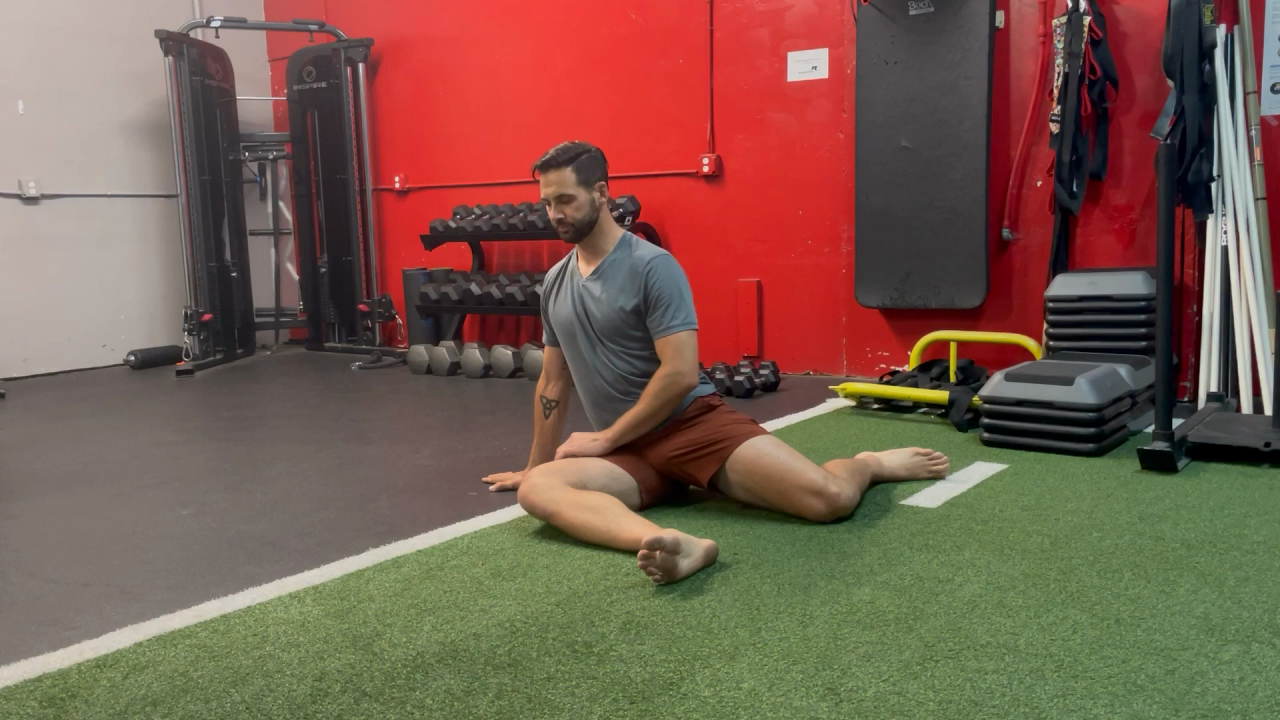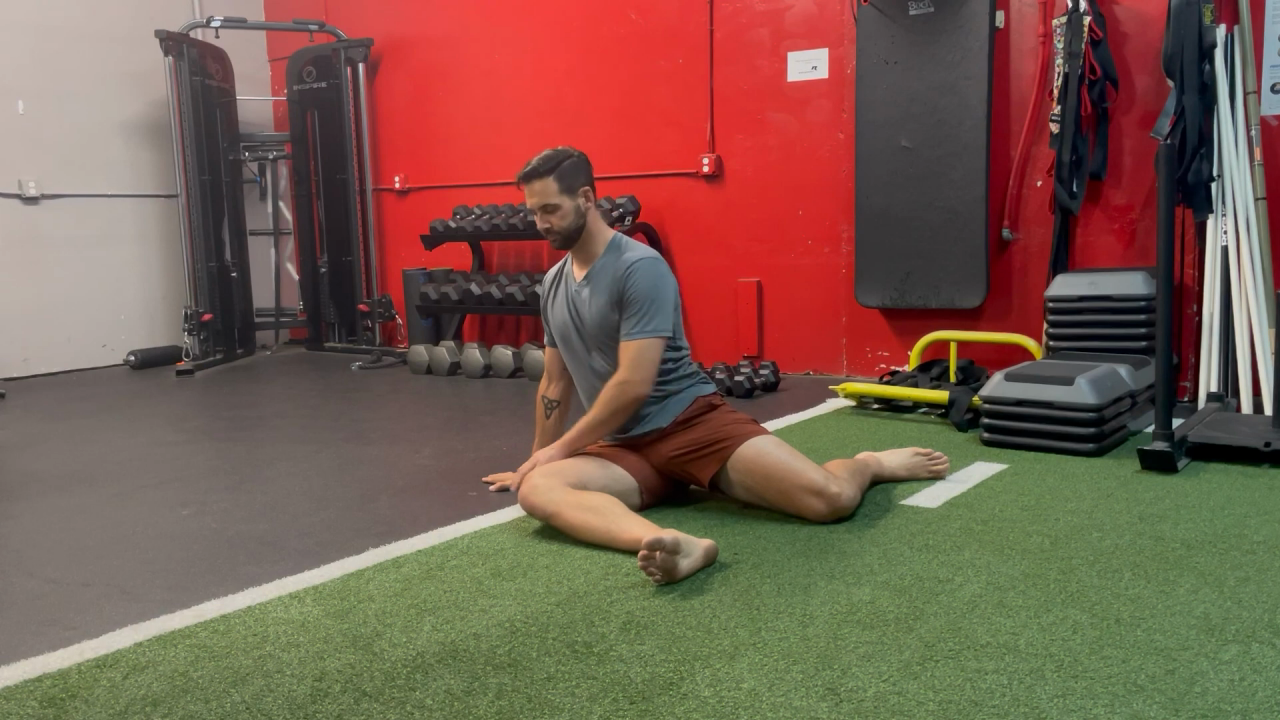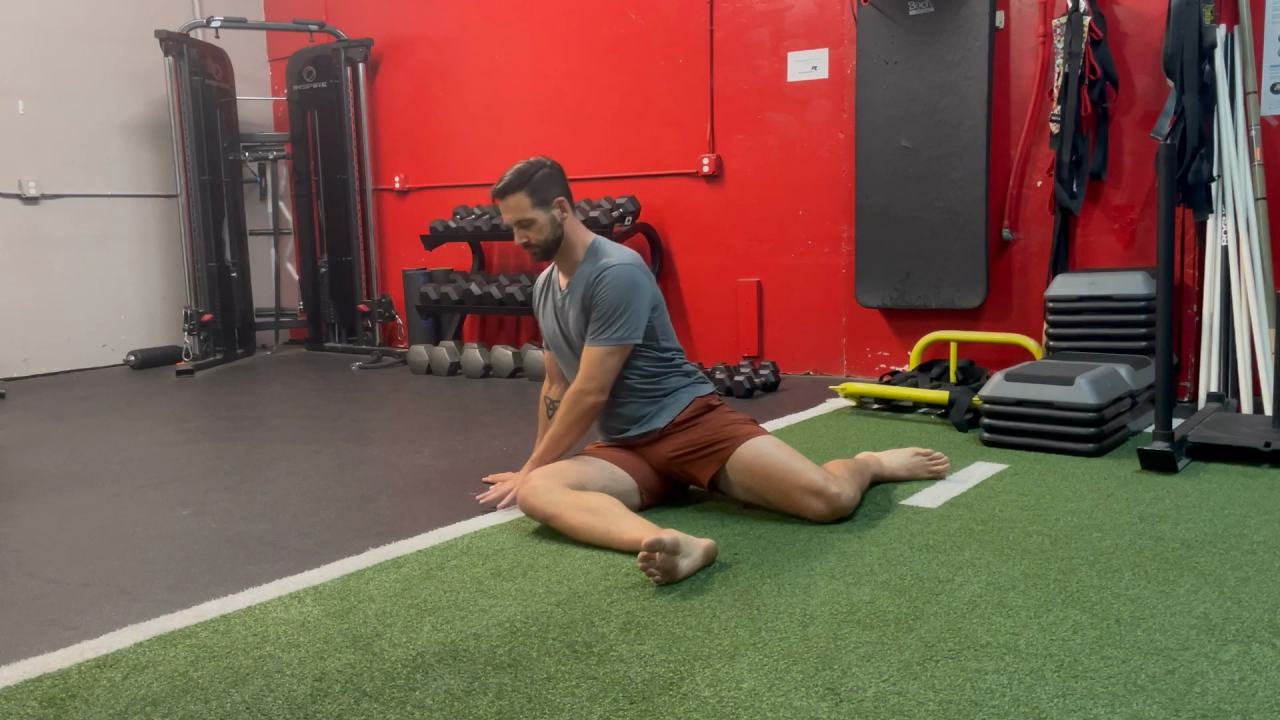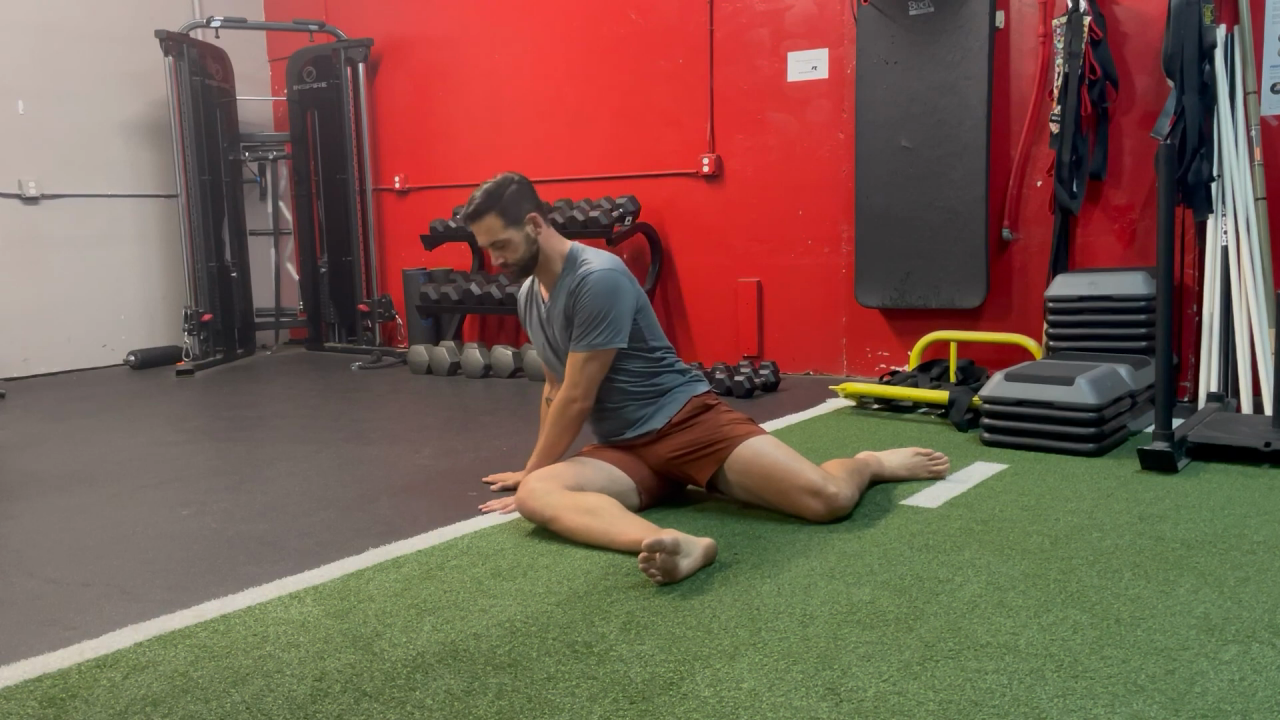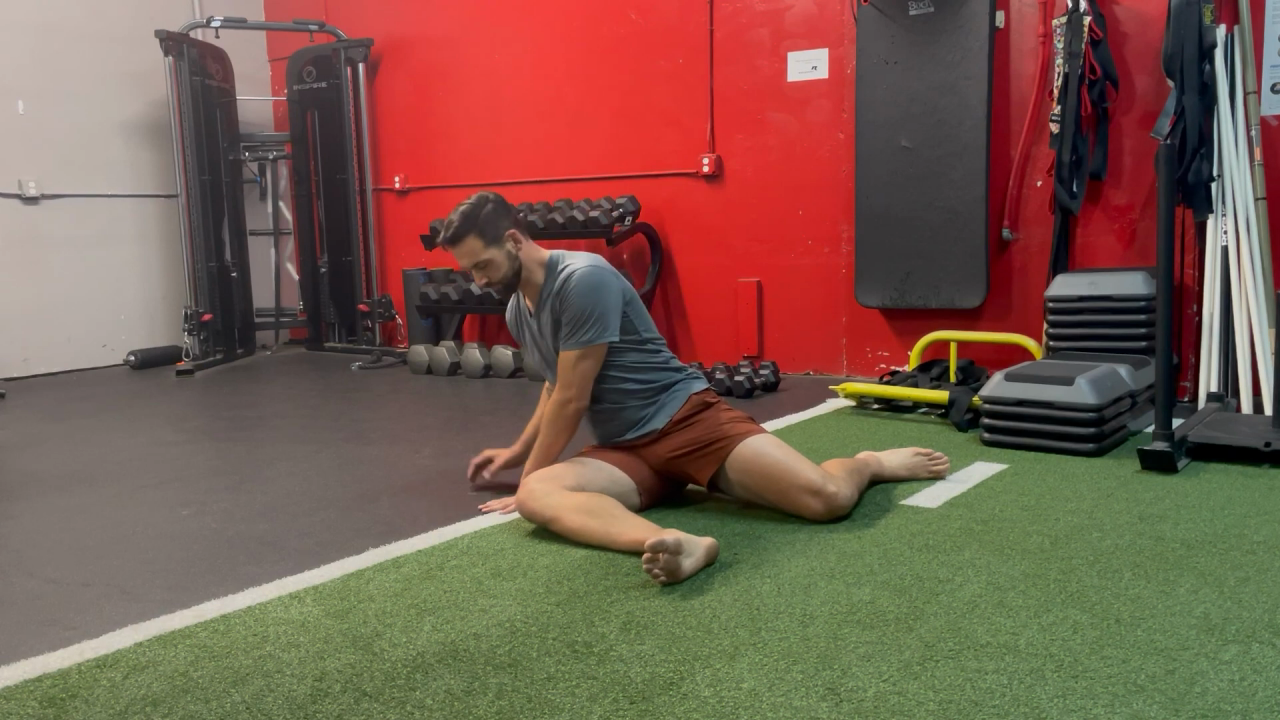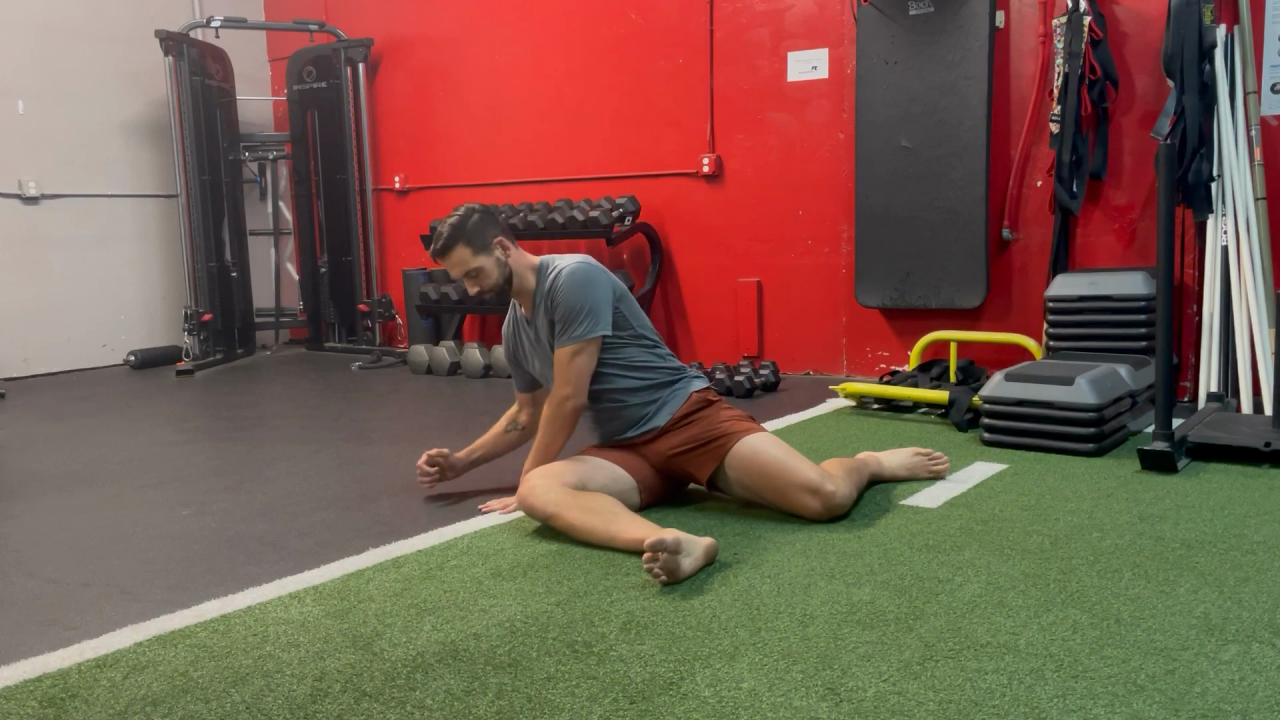
dt=0.2s
person 1, frame 1
left shoulder: (651, 266)
right shoulder: (554, 284)
left elbow: (680, 374)
right elbow: (552, 383)
left wrist: (606, 439)
right wrist: (532, 464)
left hip: (691, 423)
right hip: (628, 452)
left knee: (830, 498)
right knee: (534, 490)
left ankle: (873, 465)
right ankle: (668, 542)
person 1, frame 2
left shoulder: (639, 268)
right shoulder: (553, 285)
left elbow: (634, 385)
right elbow: (554, 384)
left wrist: (563, 449)
right wrist: (536, 459)
left hip: (691, 422)
right hip: (628, 449)
left knee: (831, 497)
right knee: (536, 490)
left ankle: (873, 464)
right ankle: (672, 544)
person 1, frame 3
left shoulder: (618, 273)
right shoulder: (544, 287)
left elbow: (591, 393)
right elbow: (556, 386)
left wrist: (533, 466)
right wrist: (530, 472)
left hip: (690, 420)
right hip: (629, 449)
left knee: (831, 498)
right knee: (535, 494)
left ankle: (874, 464)
right ankle: (672, 543)
person 1, frame 4
left shoulder: (598, 279)
right shoulder: (528, 298)
left elbow: (578, 400)
right elbow: (555, 389)
left wrist: (534, 470)
right wrist: (526, 474)
left hip: (687, 419)
right hip: (625, 450)
left knee: (828, 497)
right knee: (536, 497)
left ankle: (874, 464)
right ankle: (668, 543)
person 1, frame 5
left shoulder: (585, 279)
right shoulder: (517, 312)
left elbow: (572, 400)
left wrist: (529, 472)
right wrist: (516, 451)
left hip: (687, 418)
right hip: (626, 449)
left knee: (827, 497)
right knee: (538, 497)
left ankle: (874, 464)
right ankle: (670, 544)
person 1, frame 6
left shoulder: (574, 278)
right shoulder: (514, 329)
left elbow: (569, 399)
right elbow: (526, 415)
left wrist: (529, 475)
right wrist: (459, 461)
left hip: (687, 416)
right hip: (627, 449)
left knee: (826, 496)
right knee: (540, 495)
left ankle: (872, 463)
right ankle: (672, 541)
